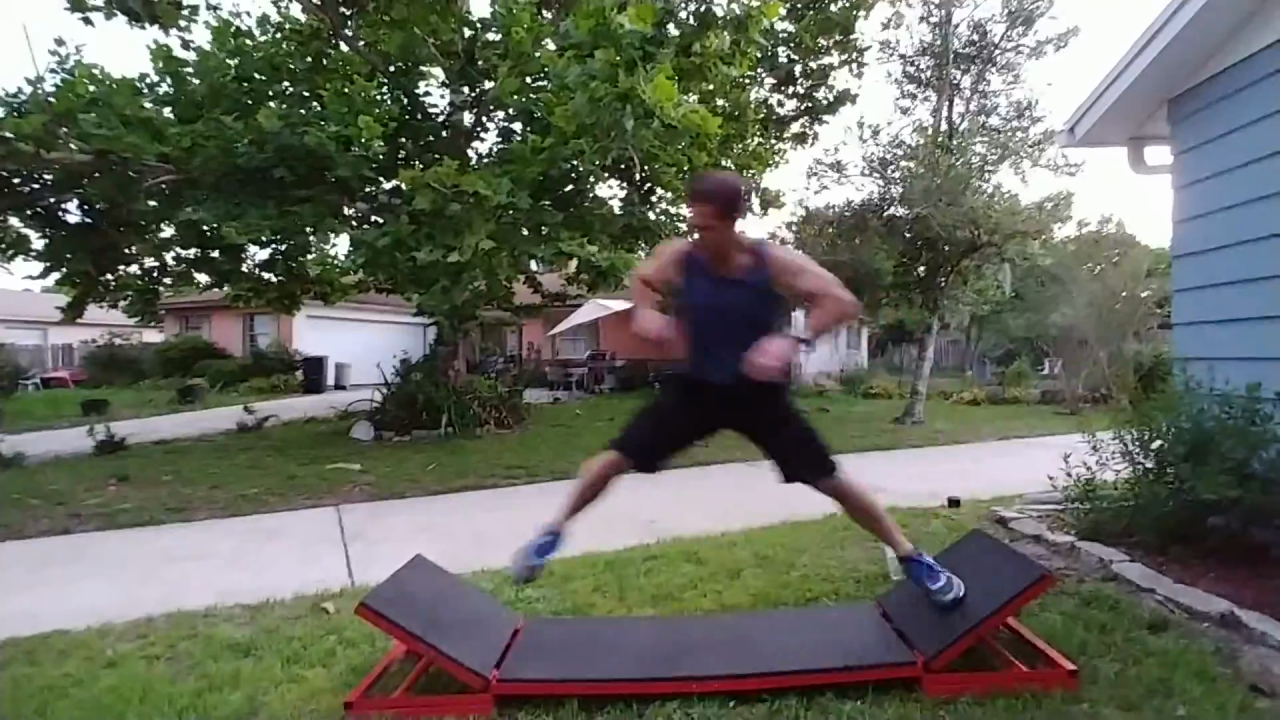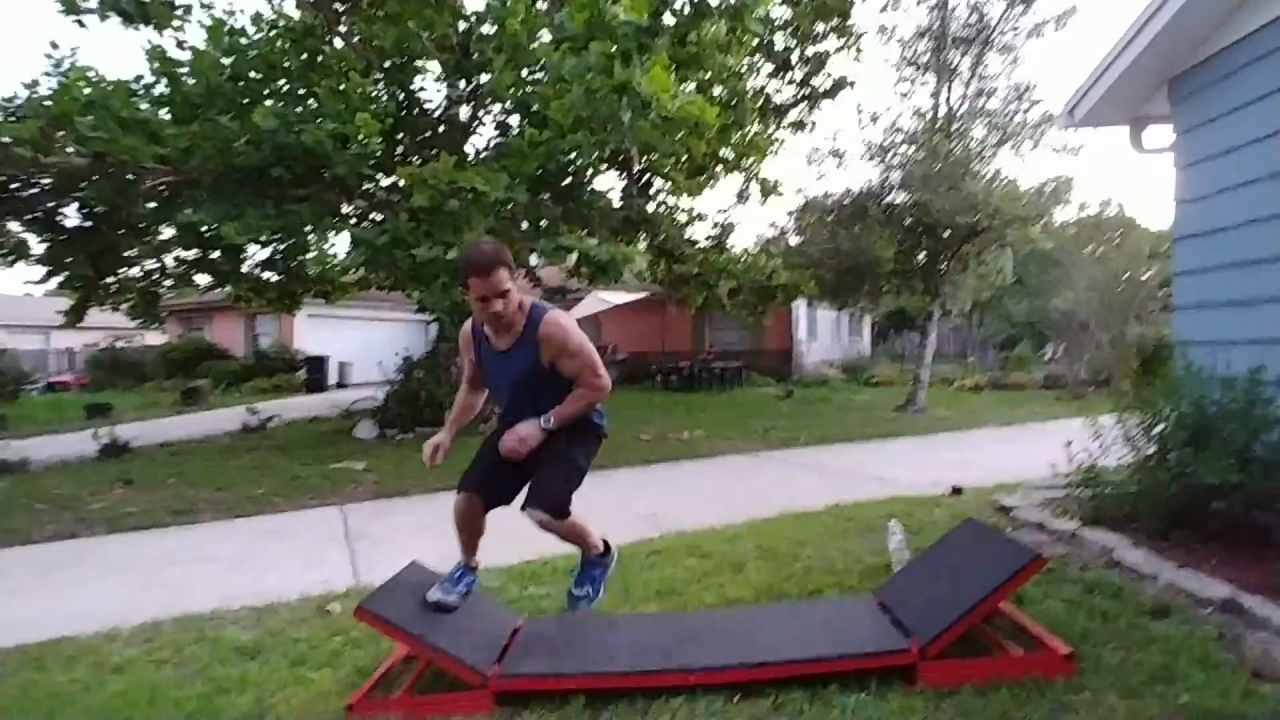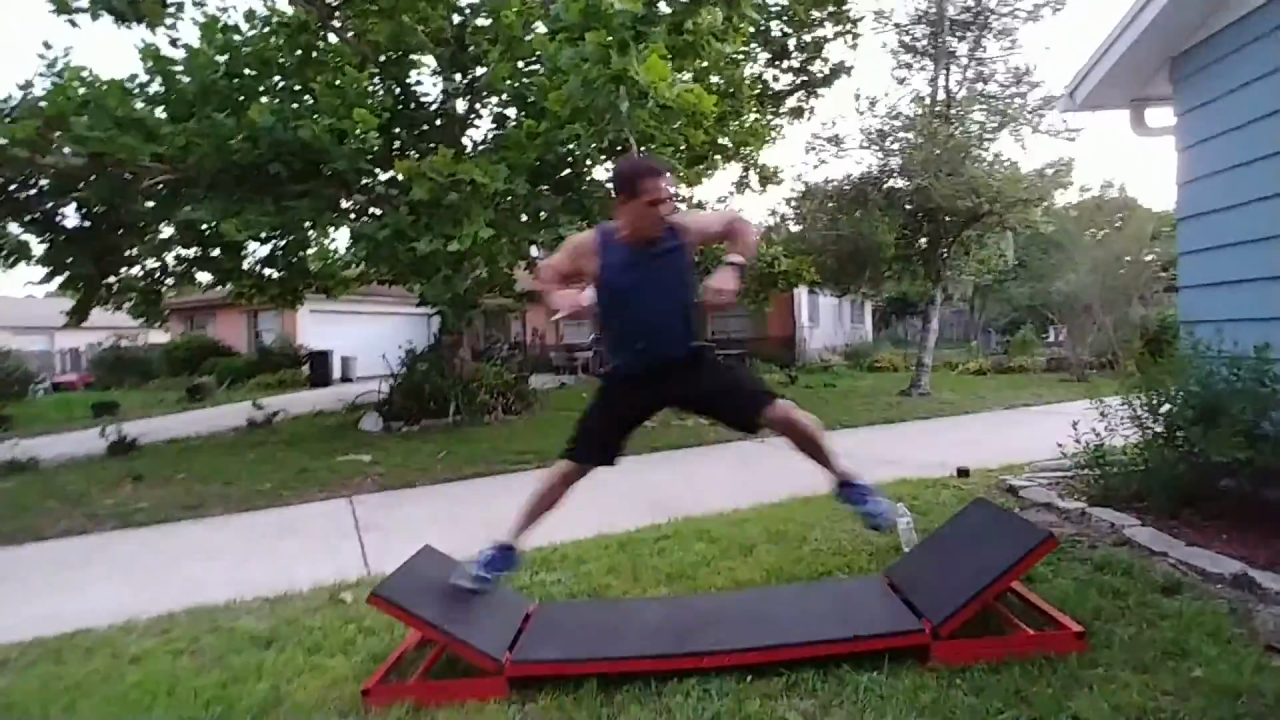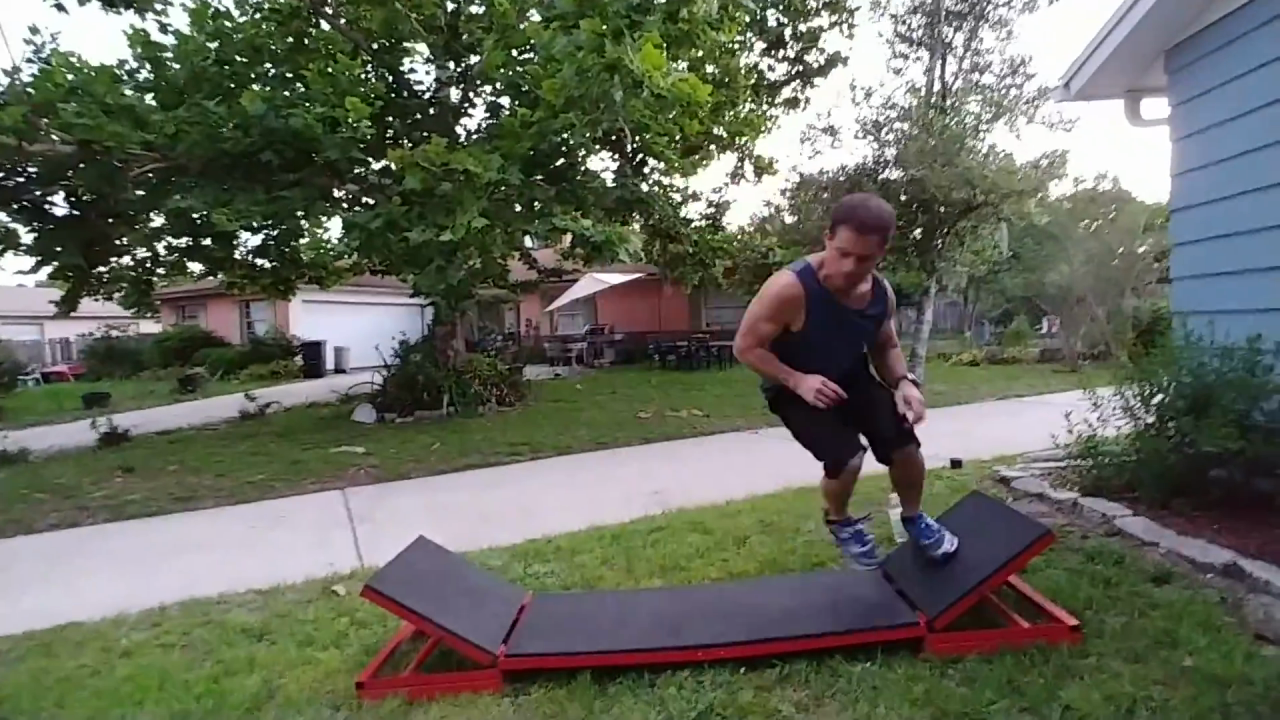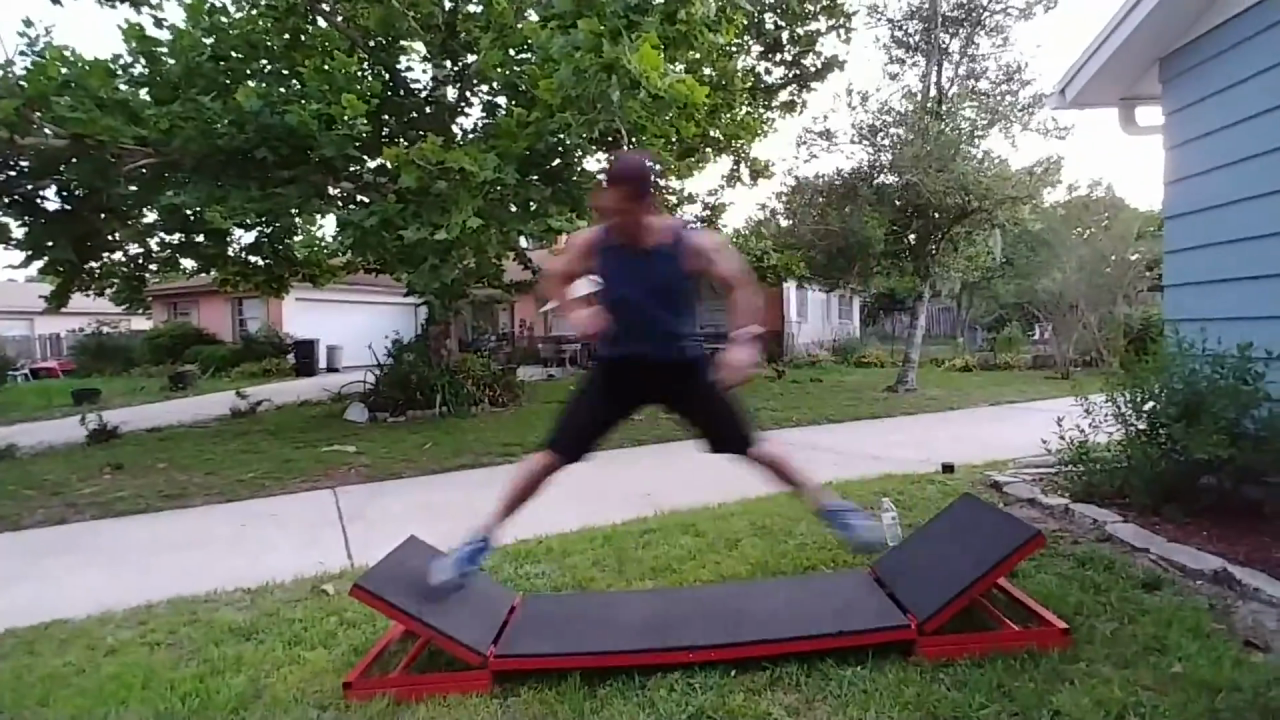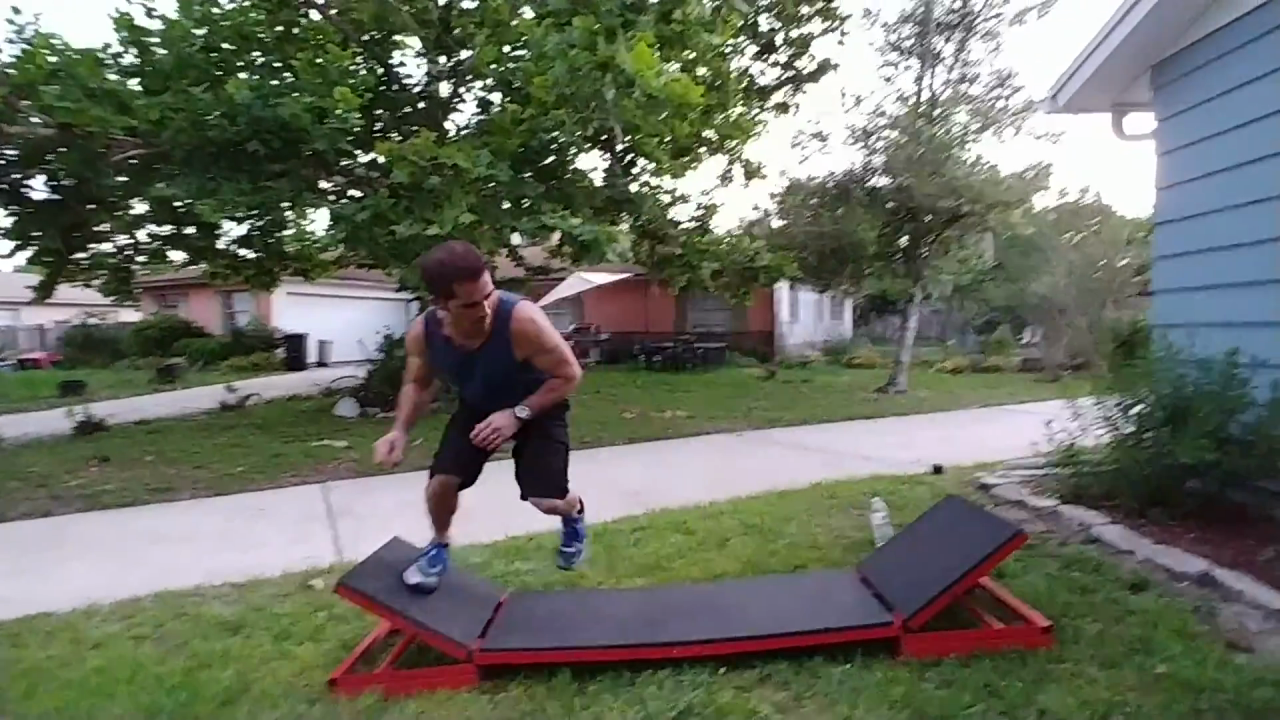
dt=0.4s
person 1, frame 1
left shoulder: (775, 263)
right shoulder: (677, 257)
left elbow: (844, 304)
right elbow: (640, 282)
left wrist: (793, 341)
right wrist: (645, 313)
left hip: (757, 391)
right hip: (697, 387)
left knee: (827, 479)
right knee: (618, 457)
left ankle: (910, 557)
right ankle: (556, 532)
person 1, frame 2
left shoulder: (552, 327)
right shoulder: (472, 334)
left elbow: (598, 385)
right elbow: (473, 388)
left wrist: (543, 425)
right wrist: (447, 433)
left hip: (573, 425)
right hip: (519, 425)
left knee: (544, 511)
right knee: (469, 495)
left ankle: (596, 552)
right ankle: (468, 566)
person 1, frame 3
left shoulder: (683, 229)
right shoulder: (589, 246)
left elbow: (741, 225)
right elbow: (544, 279)
left wrist: (732, 269)
right wrist: (561, 295)
left hip: (687, 363)
right hip: (627, 376)
left knee: (780, 414)
right knee: (572, 465)
left ankle: (846, 482)
right ankle: (506, 549)
person 1, frame 4
left shoulder: (881, 293)
right shoulder: (790, 288)
left elbow: (886, 344)
right elbow: (746, 346)
left wrist: (903, 382)
right wrist: (798, 380)
left hip: (850, 376)
right hip: (794, 387)
left knee: (905, 447)
right knee: (847, 458)
left ankle: (913, 518)
right ankle: (839, 522)
person 1, frame 5
left shoulder: (691, 243)
right shoulder: (593, 241)
left elbow: (743, 285)
right elbow: (552, 278)
left wrist: (745, 338)
right wrist: (574, 310)
left hip: (680, 367)
right hip: (618, 368)
left knee: (746, 445)
right knee: (553, 455)
left ankle: (831, 507)
right ankle: (484, 537)
person 1, frame 6
left shoulder: (521, 319)
right shoulder: (425, 332)
left elbow: (569, 374)
right elbow: (417, 382)
left wrist: (517, 414)
right wrist: (400, 430)
left hip: (534, 407)
right hip: (476, 407)
left knee: (547, 499)
right knee: (444, 480)
left ankle: (573, 512)
right ankle: (439, 546)
